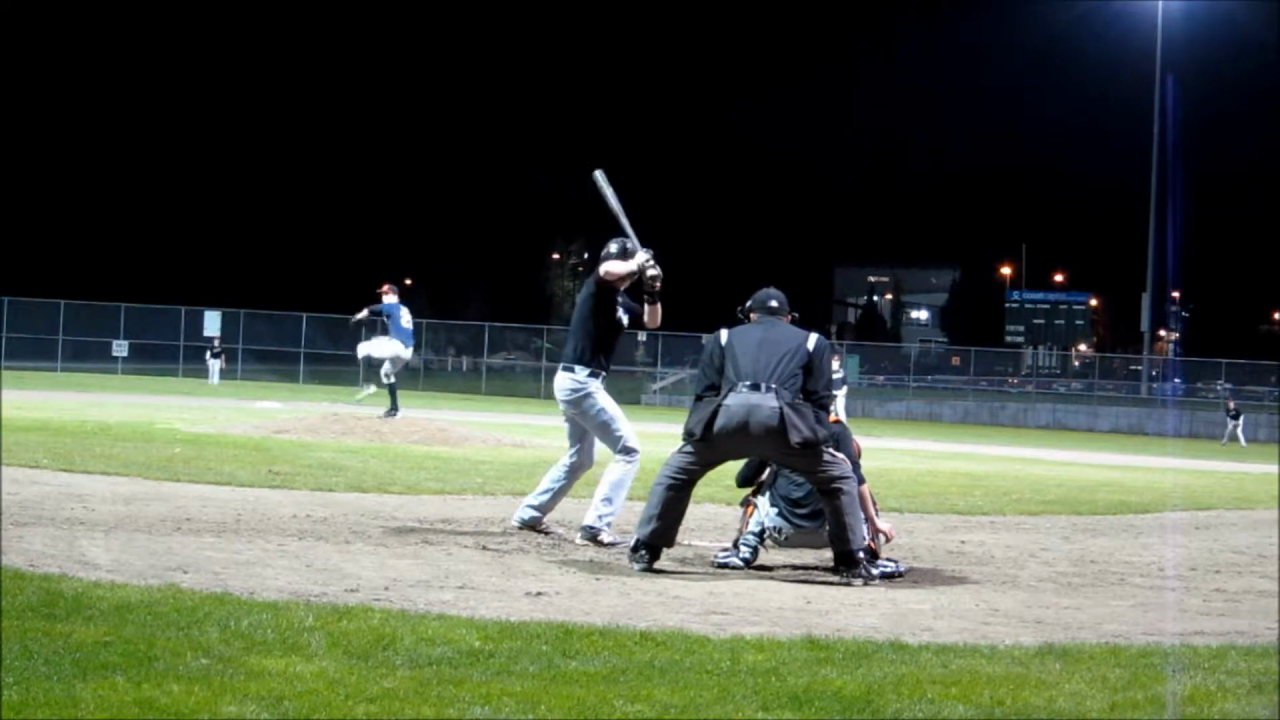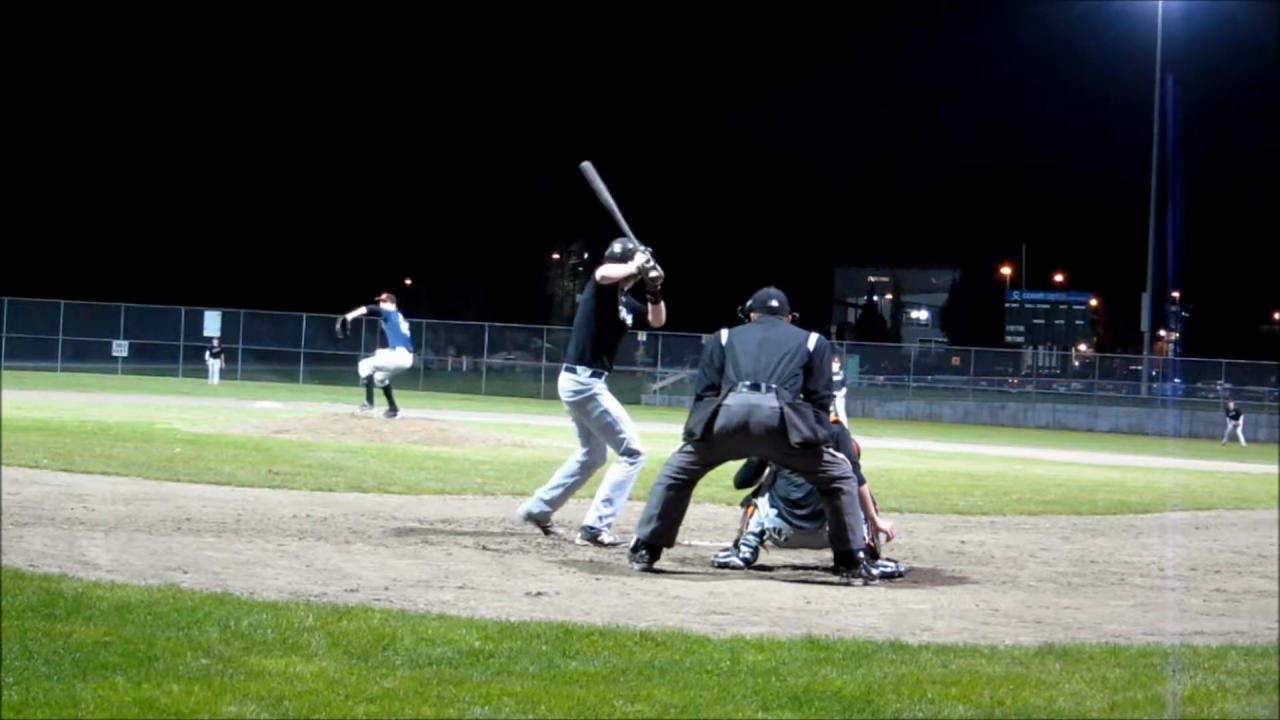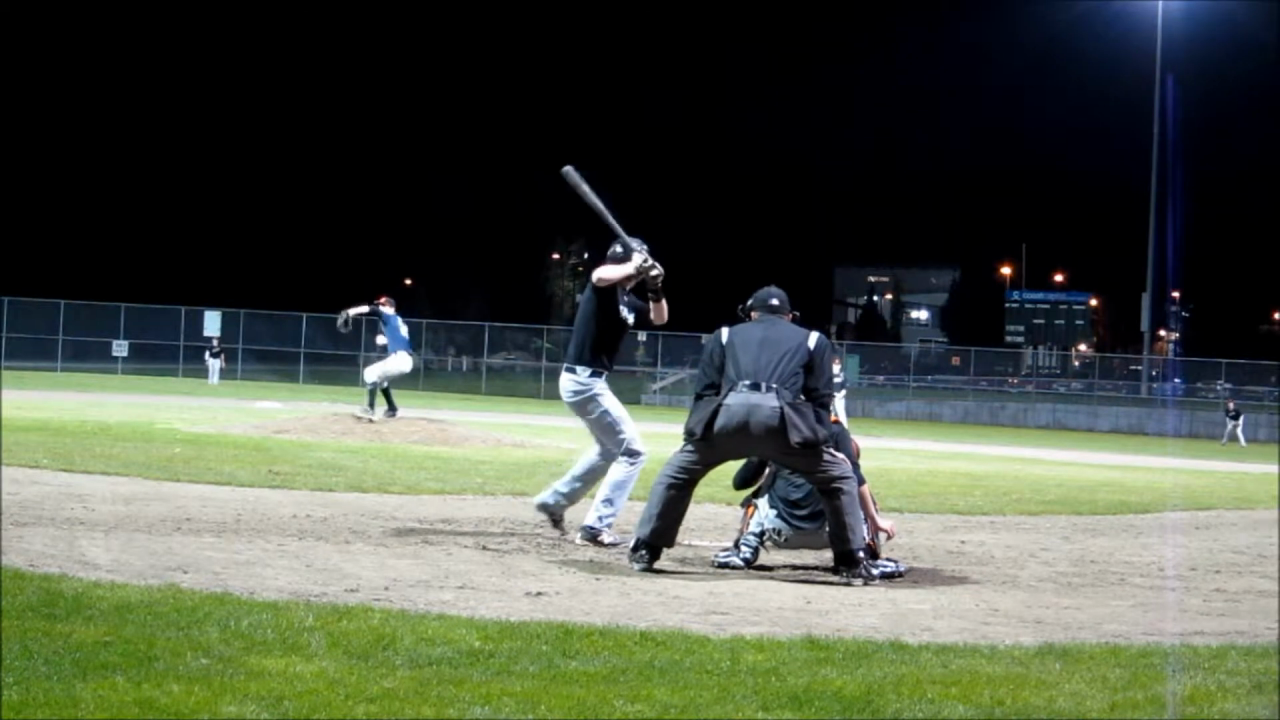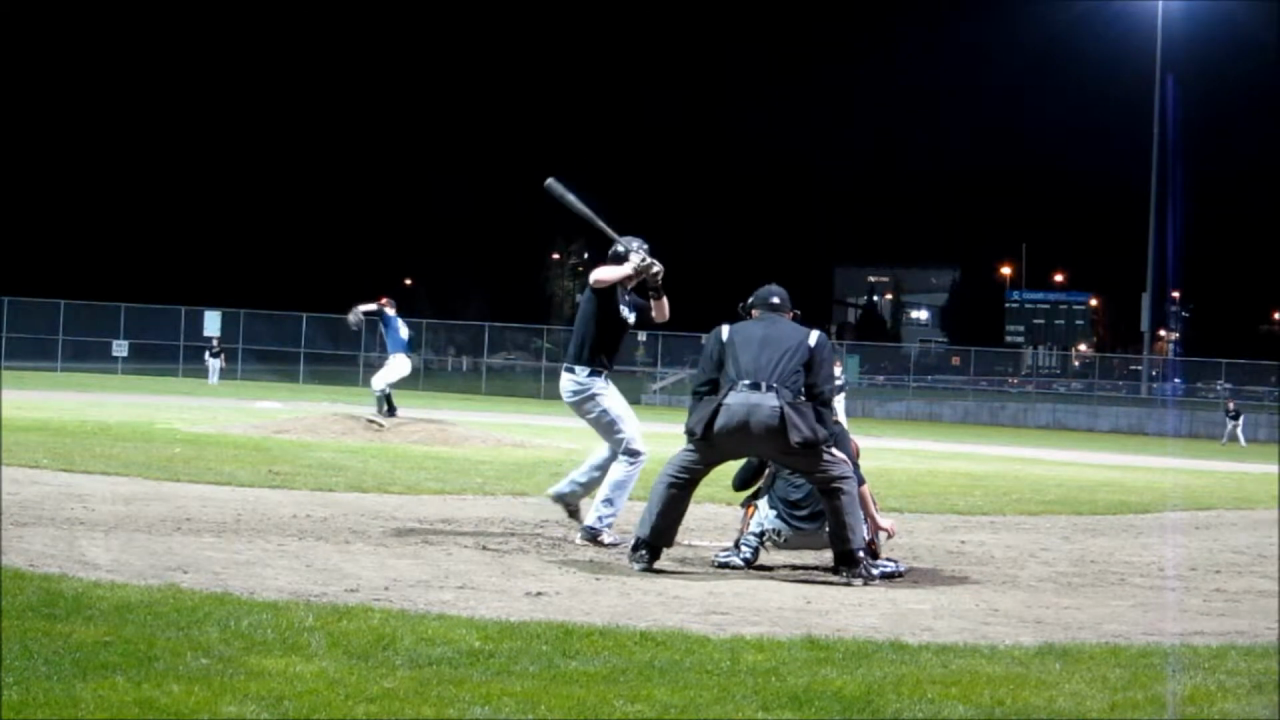
dt=0.1s
person 1, frame 1
left shoulder: (619, 299)
right shoulder: (599, 286)
left elbow: (652, 322)
right elbow: (608, 270)
left wrist: (652, 291)
right wrist: (637, 264)
left hip: (576, 382)
right hip: (581, 382)
left knee: (580, 458)
right knee: (629, 450)
left ankle: (529, 514)
right ankle: (595, 527)
person 1, frame 2
left shoulder: (624, 299)
right shoulder: (604, 286)
left elbow: (657, 321)
right elbow: (604, 273)
left wrist: (654, 289)
right wrist: (634, 266)
left hip: (583, 382)
right hip: (584, 381)
left knee: (591, 454)
right knee: (632, 451)
left ankle: (538, 508)
right ankle: (594, 527)
person 1, frame 3
left shoulder: (626, 298)
right shoulder: (605, 287)
left elbow: (659, 318)
right elbow: (600, 275)
left wrist: (655, 287)
right wrist: (634, 266)
left hip: (587, 381)
right hip: (585, 381)
left knee: (610, 450)
right knee: (633, 451)
left ankle: (554, 500)
right ankle: (594, 528)
person 1, frame 4
left shoulder: (628, 297)
right shoulder: (608, 282)
left elbow: (661, 316)
right elbow: (596, 277)
left wrist: (654, 285)
right wrist: (631, 269)
left hip: (597, 379)
right hip: (583, 381)
left knee: (620, 445)
right knee: (634, 449)
left ankle: (571, 490)
right ankle: (595, 528)
person 2, frame 1
left shoulder: (725, 337)
right shoulder: (811, 341)
left elbow: (705, 394)
right elbow: (819, 401)
left wrist: (695, 441)
right wrist: (820, 446)
left hip: (728, 413)
right hip: (781, 417)
left knee: (676, 472)
right knee: (839, 478)
left ankle: (644, 552)
right ankle: (853, 563)
person 2, frame 2
left shoulder: (726, 337)
right shoulder: (812, 341)
left elbow: (705, 393)
right elbow: (819, 400)
left wrist: (693, 442)
right wrist: (821, 445)
left hip: (729, 413)
right hip: (780, 416)
left knee: (675, 473)
right knee: (839, 478)
left ankle: (644, 551)
right ankle: (853, 563)
person 2, frame 3
left shoulder: (726, 335)
right shoulder: (812, 340)
left elbow: (705, 392)
right elbow: (819, 399)
left wrist: (694, 441)
right wrist: (823, 444)
left hip: (729, 413)
right hip: (781, 416)
left knee: (676, 472)
right knee: (839, 478)
left ankle: (644, 552)
right ankle: (853, 564)
person 2, frame 4
left shoulder: (725, 333)
right shoulder: (812, 338)
left elbow: (702, 388)
right elbow: (821, 397)
left wrist: (700, 435)
right wrist: (830, 444)
left hip: (729, 412)
right hip: (782, 417)
left knee: (677, 474)
right knee: (840, 477)
left ankle: (644, 551)
right ankle: (853, 563)
person 3, frame 1
right shoulder: (836, 430)
left elbow: (744, 480)
right elbow: (855, 479)
right wrist: (874, 521)
left hip: (780, 527)
right hip: (826, 529)
left knee: (760, 491)
right knee: (860, 494)
left ankle: (743, 551)
right ankle: (871, 559)
person 3, frame 2
right shoulder: (835, 430)
left elbow: (742, 481)
right elbow: (855, 479)
right wrist: (875, 521)
left hip: (779, 528)
right hip: (826, 529)
left knee: (761, 494)
right knee: (860, 494)
left ankle: (744, 551)
right ankle: (870, 559)
person 3, frame 3
right shoulder: (834, 429)
left elbow: (741, 481)
right elbow: (854, 479)
right wrist: (875, 520)
left hip: (779, 528)
right hip: (825, 529)
left knee: (760, 494)
right knee: (859, 493)
left ankle: (744, 551)
right ankle: (871, 558)
person 3, frame 4
right shoulder: (834, 429)
left elbow: (740, 483)
right elbow: (854, 477)
right wrist: (876, 519)
left hip: (777, 528)
right hip: (826, 528)
left ankle: (744, 551)
right ankle: (869, 556)
